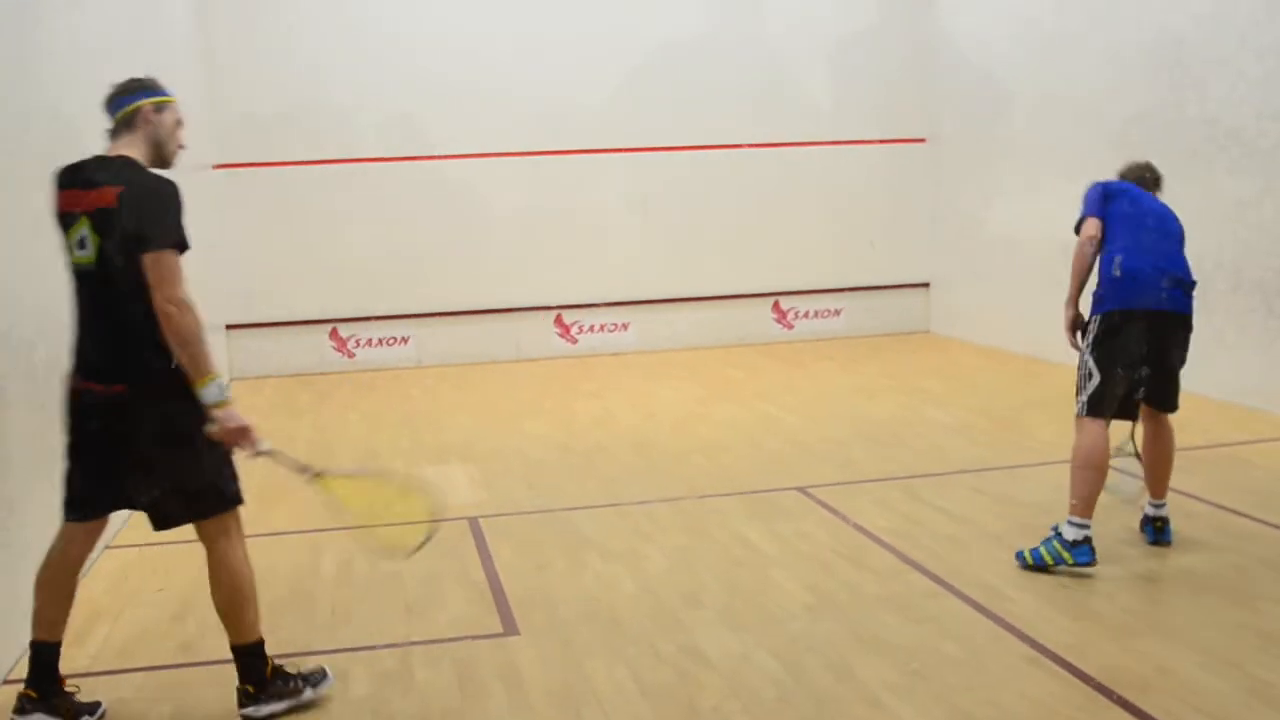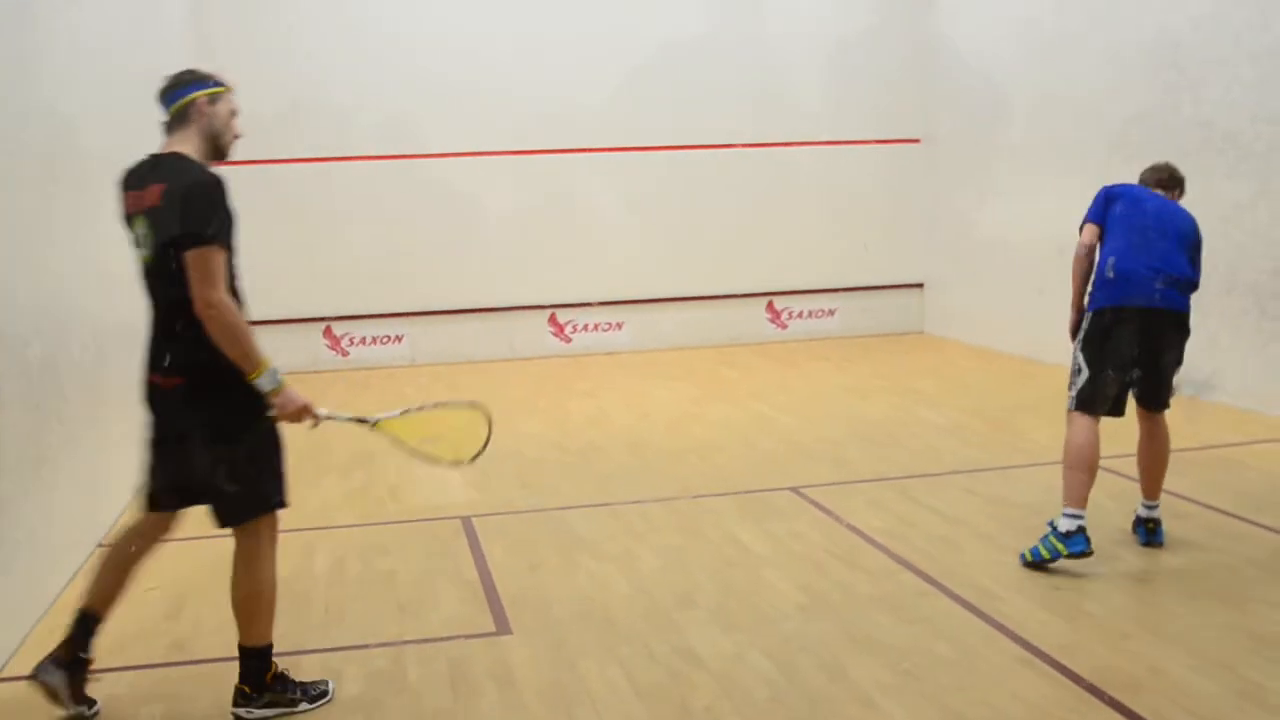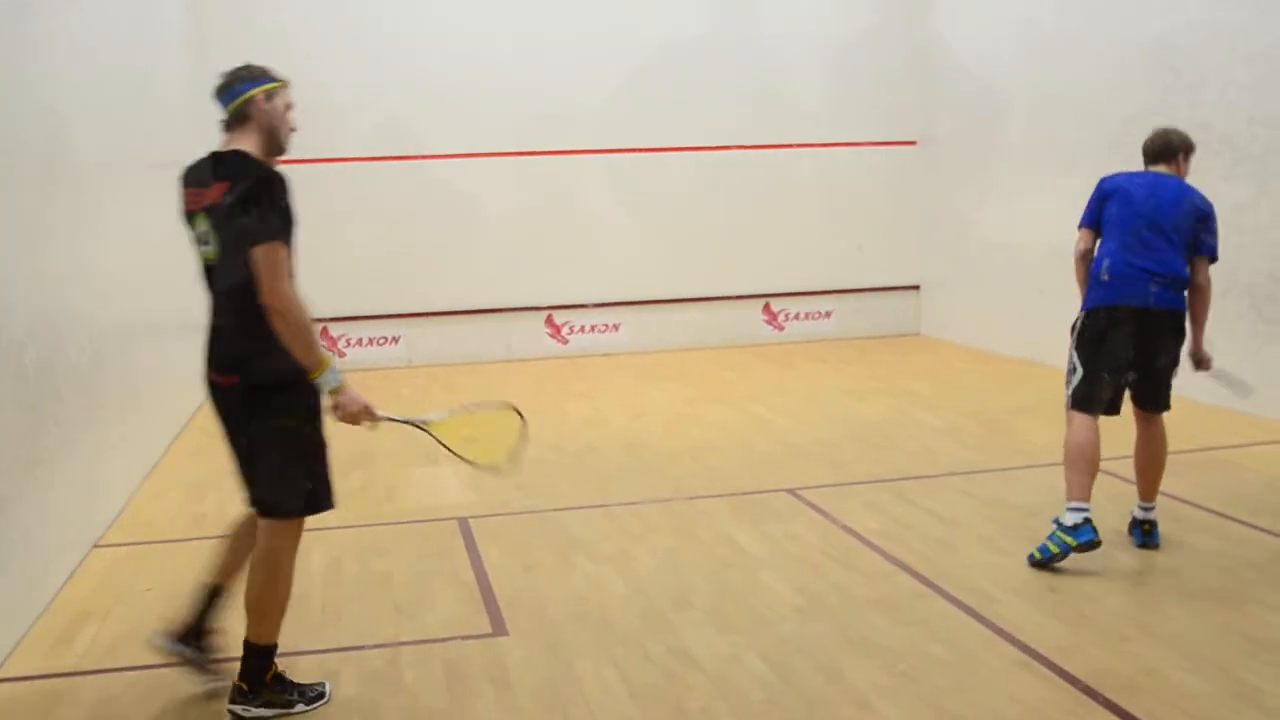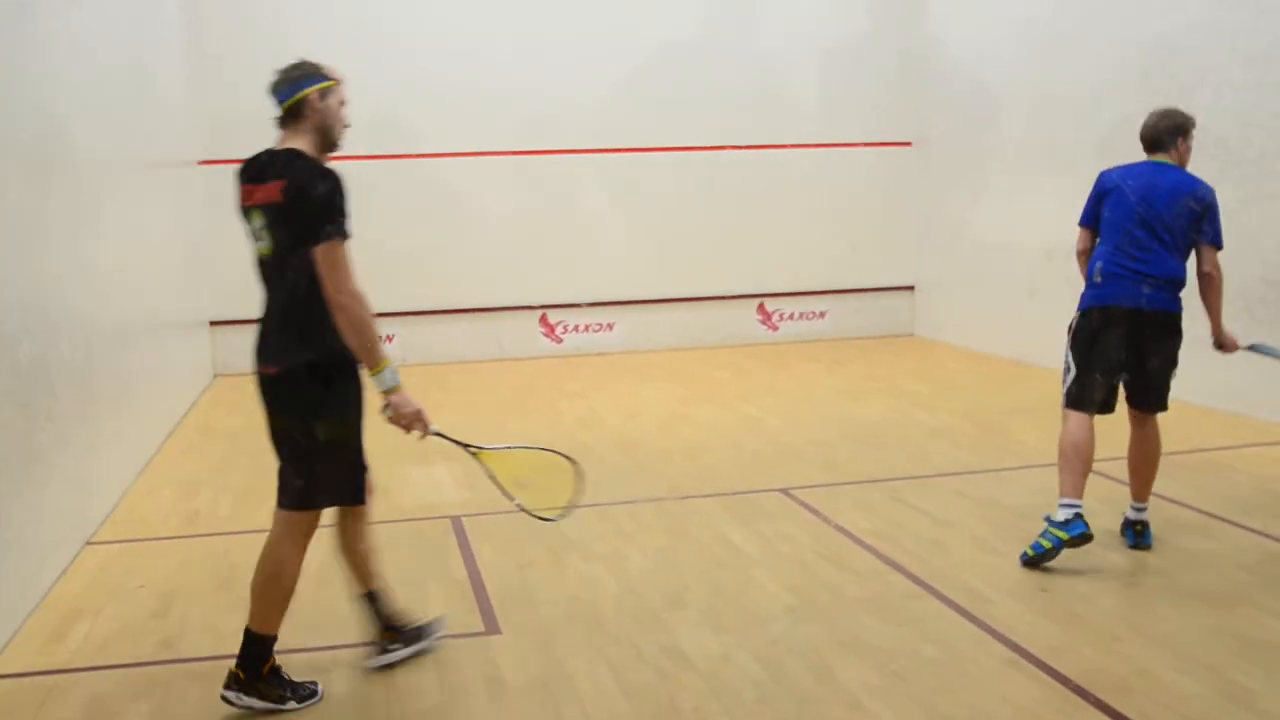
dt=0.2s
person 1, frame 1
left shoulder: (70, 184)
right shoulder: (152, 191)
right elbow: (172, 307)
right wrist: (216, 399)
left hip: (92, 389)
right hip: (155, 392)
left knee: (79, 533)
right knee: (221, 528)
person 1, frame 2
left shoulder: (139, 182)
right shoulder: (199, 185)
right elbow: (213, 302)
right wrist: (272, 383)
left hip: (169, 377)
right hip: (216, 384)
left knee: (156, 519)
right knee: (257, 528)
left ankle: (69, 655)
person 1, frame 3
left shoulder: (200, 179)
right shoulder: (261, 182)
right elbow: (279, 298)
left wrist: (261, 151)
right wrist: (333, 382)
left hip: (227, 371)
right hip: (270, 378)
left knee: (268, 514)
right knee: (284, 524)
left ankle: (196, 627)
person 1, frame 4
left shoulder: (254, 174)
right shoulder: (317, 182)
right elbow: (341, 295)
left wrist: (320, 90)
right wrist: (390, 383)
left hip: (283, 365)
right hip: (314, 372)
left knee: (351, 502)
right knee: (298, 520)
left ankle: (388, 629)
right ankle: (251, 671)
person 2, frame 1
left shoulder: (1105, 190)
right shoulder: (1169, 216)
left elbow: (1090, 237)
left wrist: (1072, 304)
left hip: (1122, 302)
right hip: (1176, 308)
left knee: (1093, 416)
right knee: (1157, 412)
left ankle: (1075, 535)
right ankle: (1157, 517)
person 2, frame 2
left shoulder: (1113, 193)
right shoulder: (1188, 222)
left elbow: (1085, 247)
left wrist: (1076, 308)
right wrist: (1169, 357)
left hip: (1115, 302)
right hip: (1169, 312)
left knee: (1084, 414)
right knee: (1152, 415)
left ankle: (1071, 527)
right ankle: (1149, 519)
person 2, frame 3
left shoulder: (1111, 185)
right shoulder: (1198, 204)
left elbow: (1083, 251)
right elbow: (1201, 279)
left wrist: (1093, 302)
right wrist: (1198, 343)
left hip: (1109, 303)
right hip: (1165, 312)
left knee: (1083, 411)
right knee: (1150, 415)
left ankle: (1076, 520)
right ankle: (1145, 520)
person 2, frame 4
left shoulder: (1110, 179)
right shoulder: (1198, 193)
left elbow: (1083, 247)
right elbow: (1208, 269)
right wrist: (1217, 329)
left hip: (1104, 303)
right hip: (1161, 312)
left knee: (1079, 409)
right knee: (1144, 416)
left ankle: (1069, 516)
right ankle: (1137, 520)
